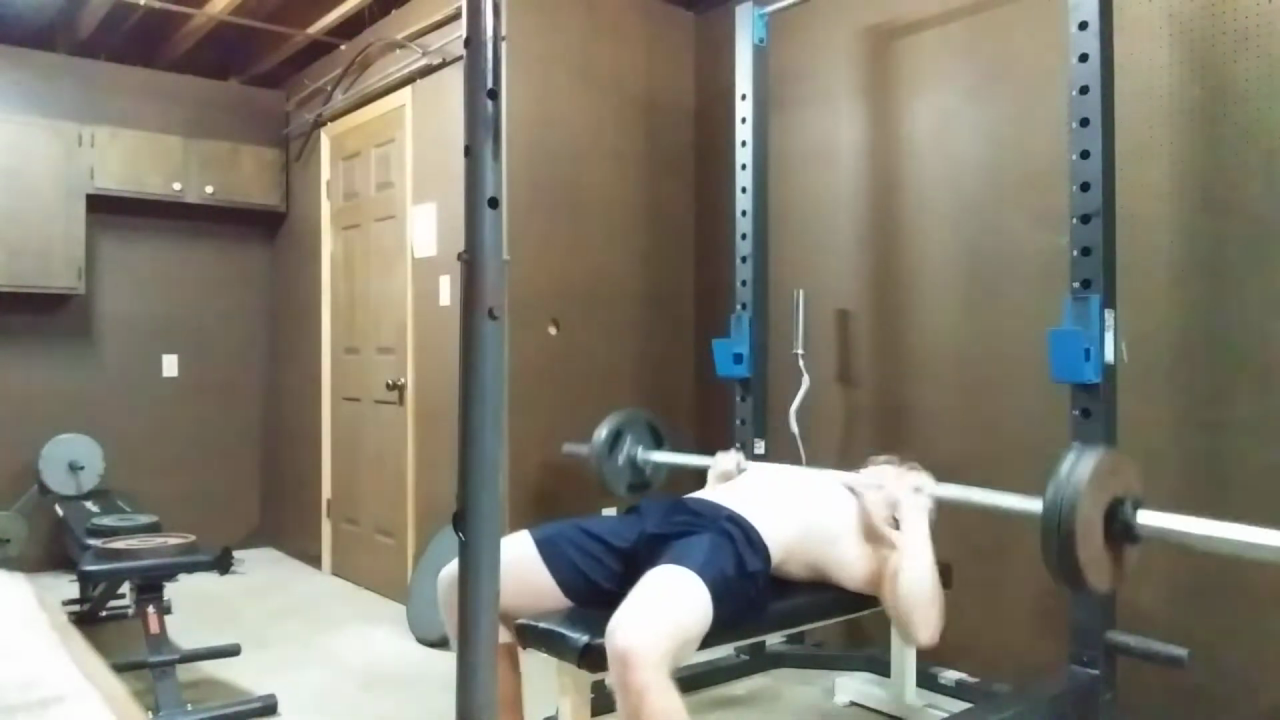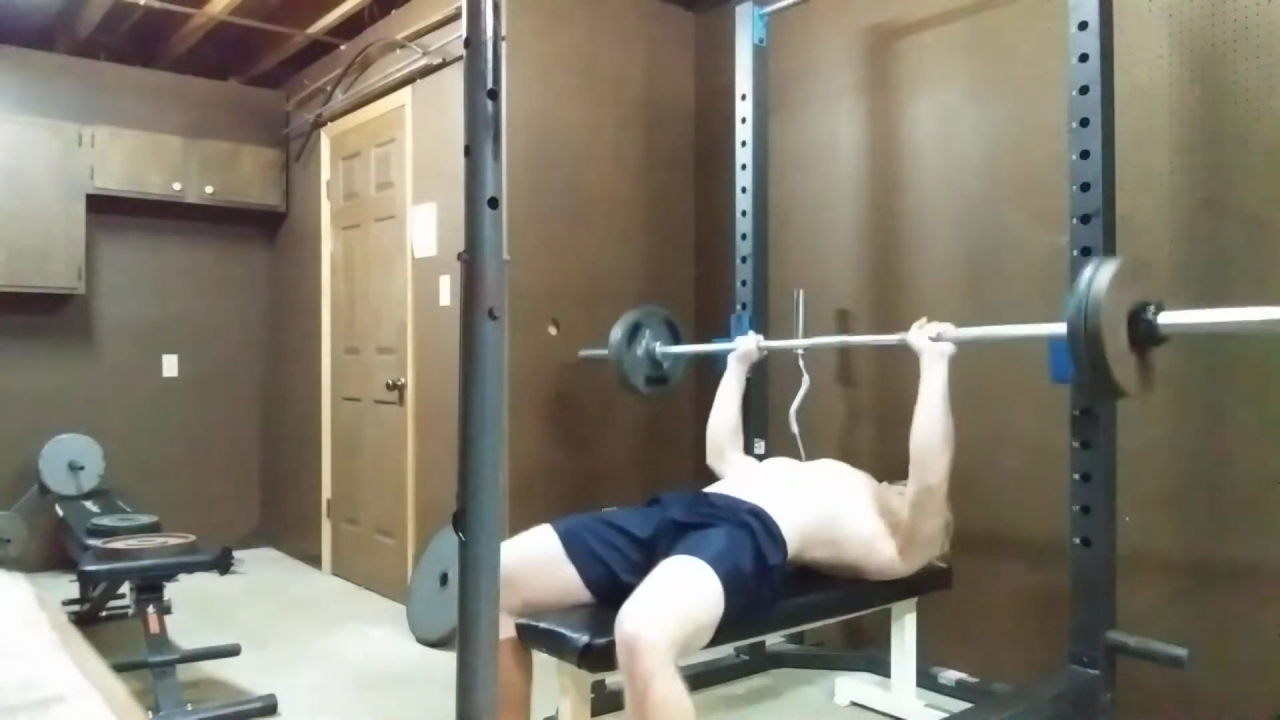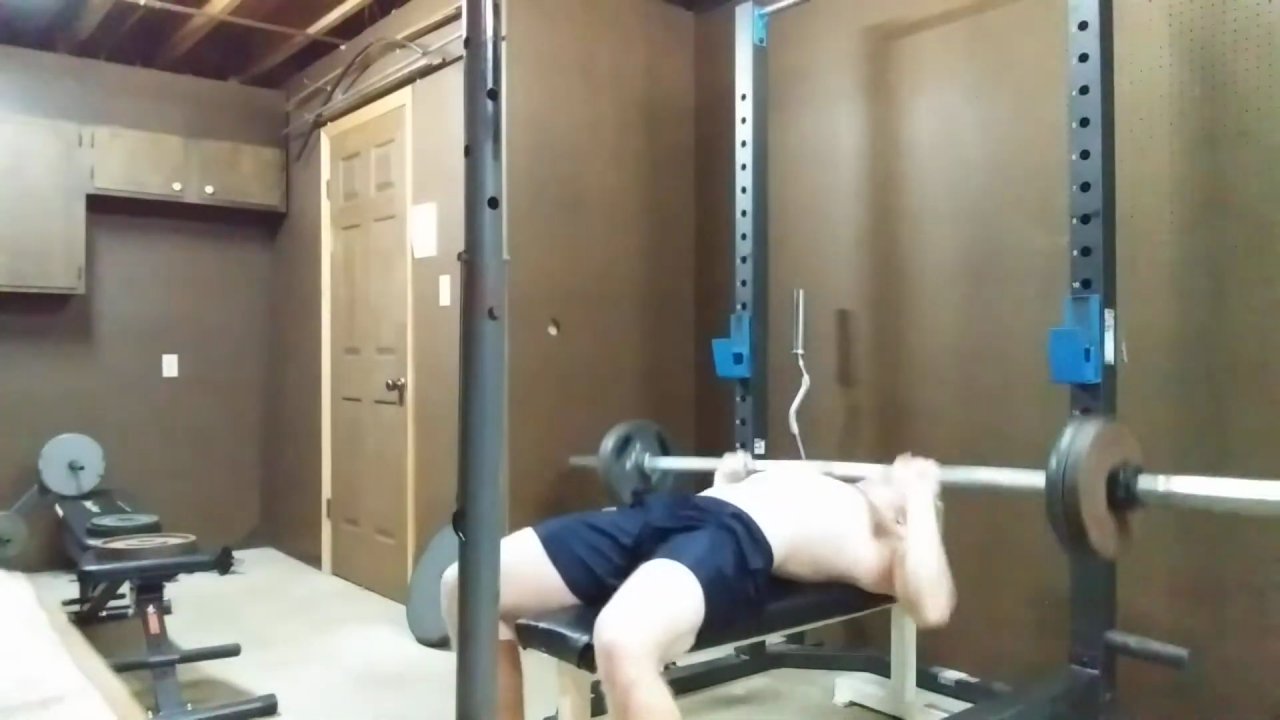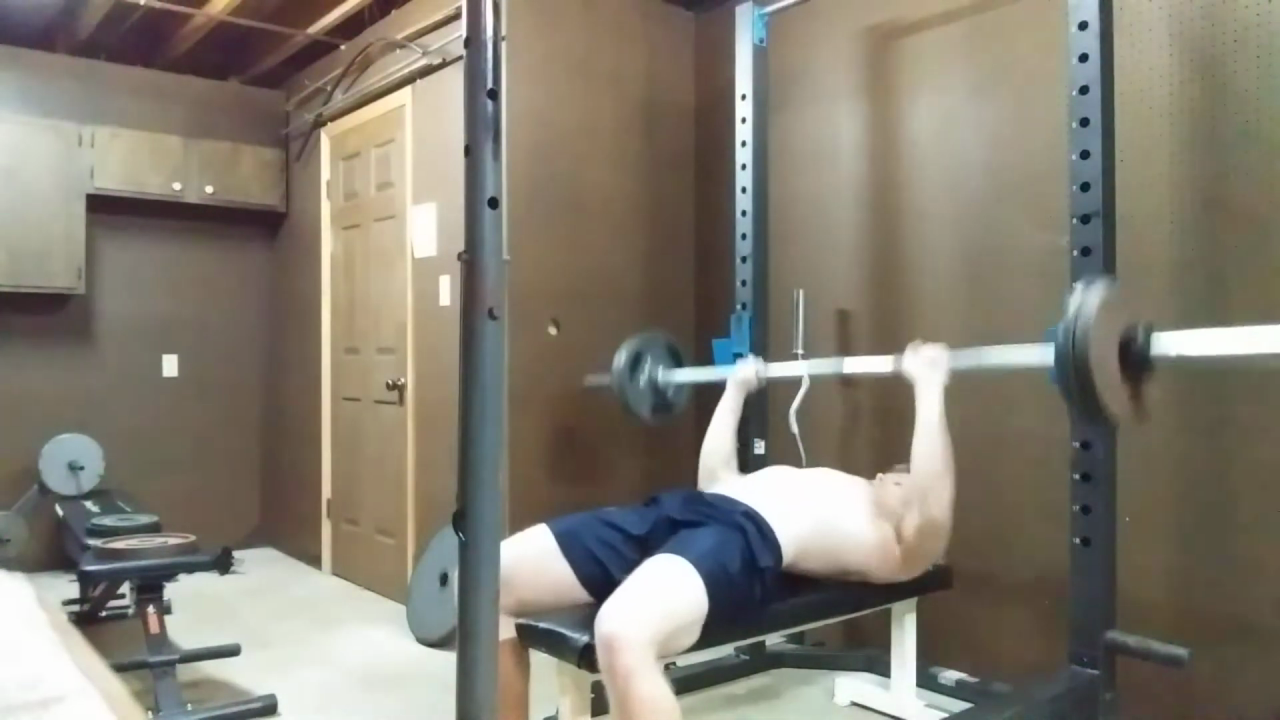
dt=0.5s
person 1, frame 1
left shoulder: (880, 557)
right shoulder: (820, 502)
left elbow: (922, 628)
left wrist: (914, 510)
right wrist: (717, 478)
left knee: (635, 647)
right knee: (464, 582)
person 1, frame 2
left shoulder: (898, 547)
right shoulder: (835, 501)
left elbow: (931, 477)
right elbow: (723, 455)
left wrist: (934, 362)
right wrist: (738, 364)
left knee: (642, 637)
person 1, frame 3
left shoulder: (888, 553)
right shoulder: (836, 507)
left elbow: (933, 608)
left wrist: (920, 496)
right wrist: (725, 478)
left knee: (623, 643)
right knee: (466, 583)
person 1, frame 4
left shoulder: (900, 552)
right shoulder: (837, 502)
left elbow: (934, 510)
right elbow: (714, 476)
left wrist: (928, 388)
right wrist: (735, 387)
left knee: (623, 635)
